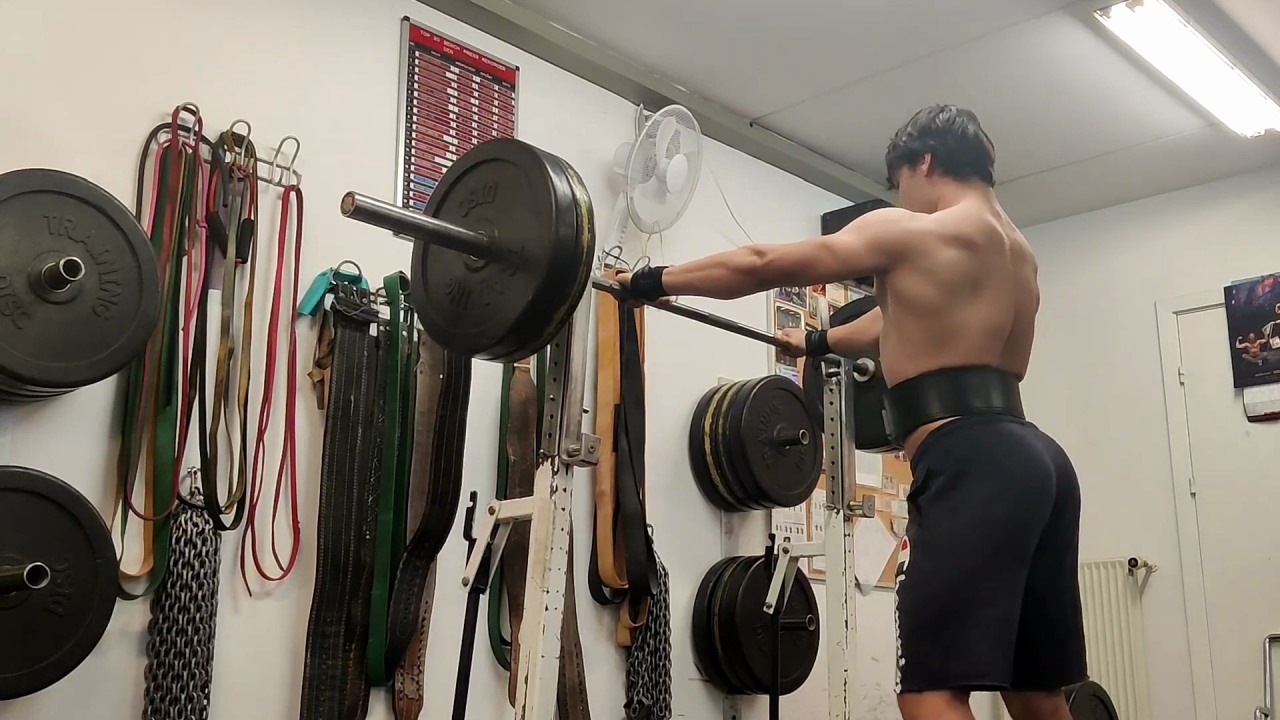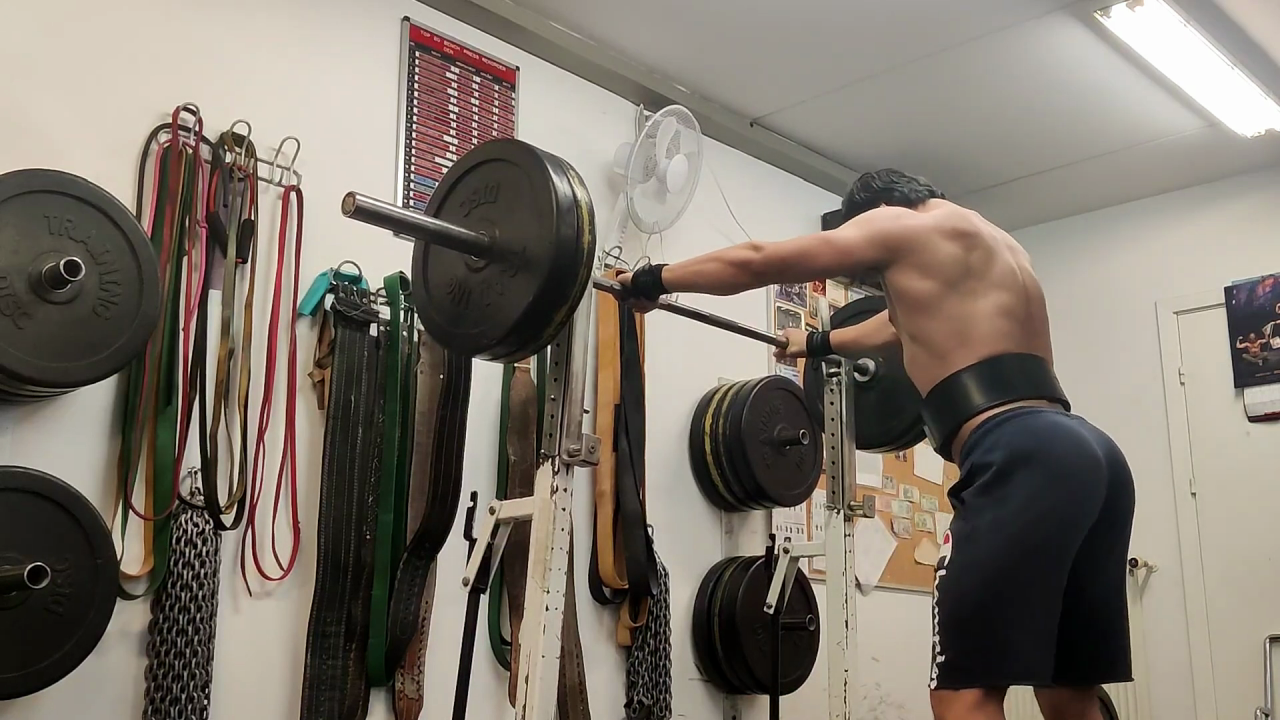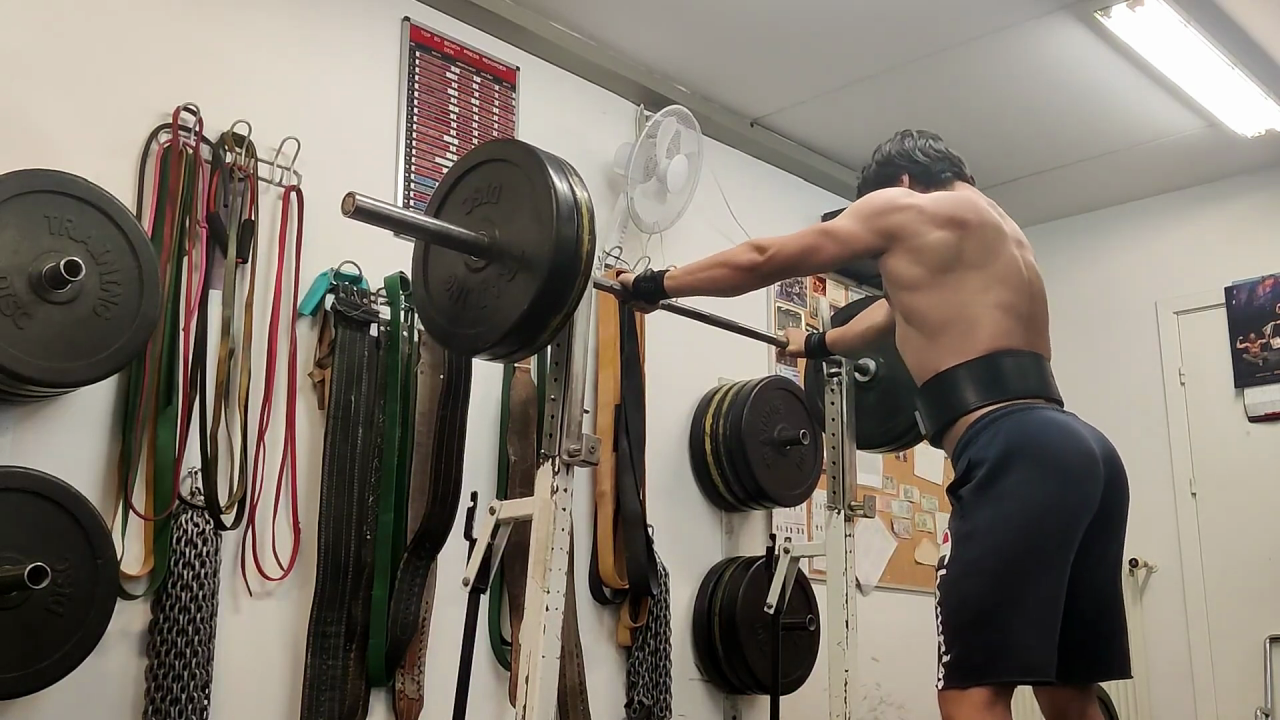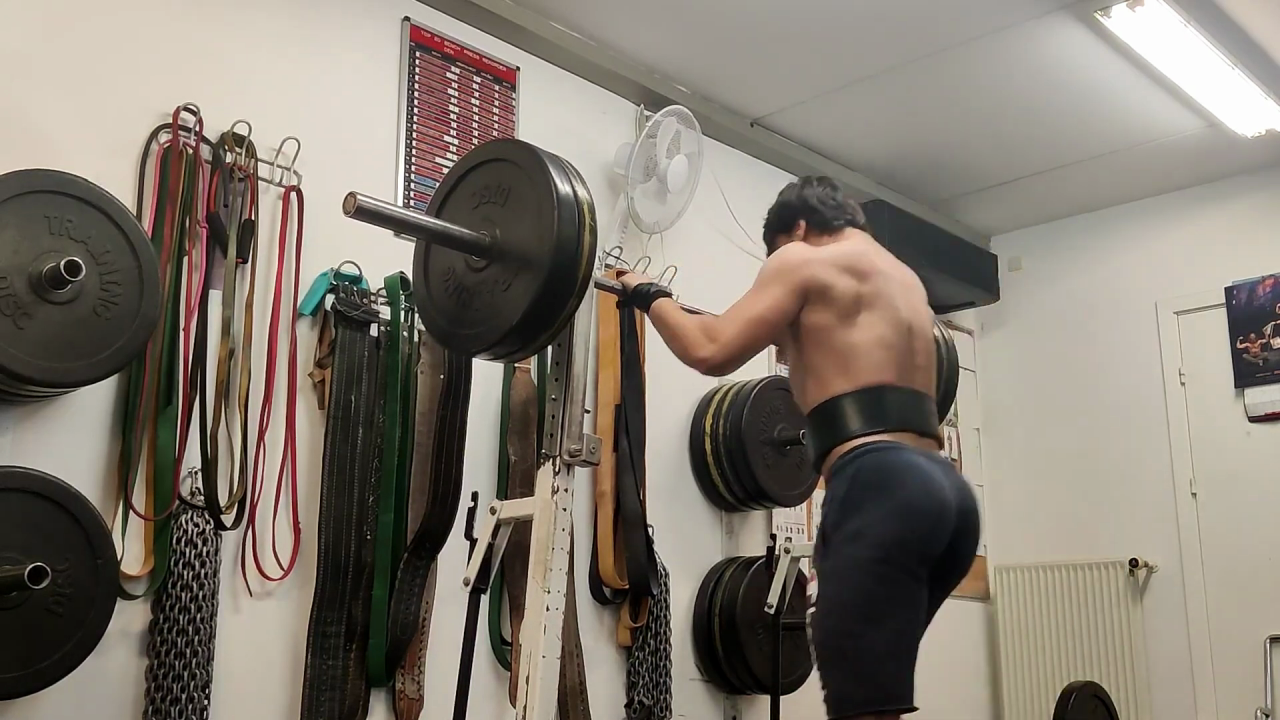
dt=0.7s
person 1, frame 1
left shoulder: (912, 232)
right shoulder: (1016, 251)
left elbow: (761, 265)
left wrist: (652, 280)
right wrist: (820, 342)
left hip: (973, 469)
right hip: (1034, 465)
person 1, frame 2
left shoulder: (900, 225)
right shoulder: (995, 243)
left elbow: (758, 261)
left wrist: (652, 279)
right wrist: (820, 342)
left hip: (1023, 461)
right hip: (1088, 457)
person 1, frame 3
left shoulder: (907, 208)
right shoulder: (999, 230)
left elbow: (761, 260)
left wrist: (654, 285)
right wrist: (820, 344)
left hip: (1017, 458)
right hip: (1080, 453)
person 1, frame 4
left shoulder: (807, 259)
right shoulder: (905, 280)
left elbow: (712, 351)
left wrist: (649, 296)
left hip: (879, 490)
right hip: (944, 490)
